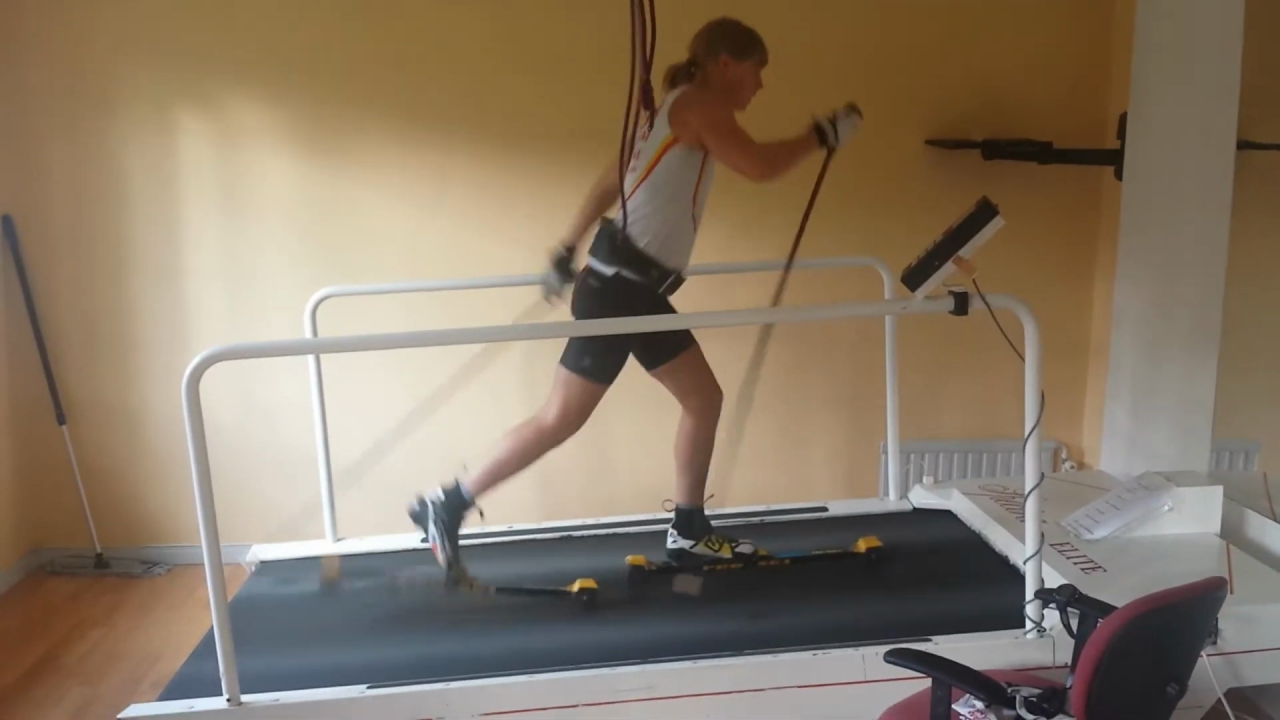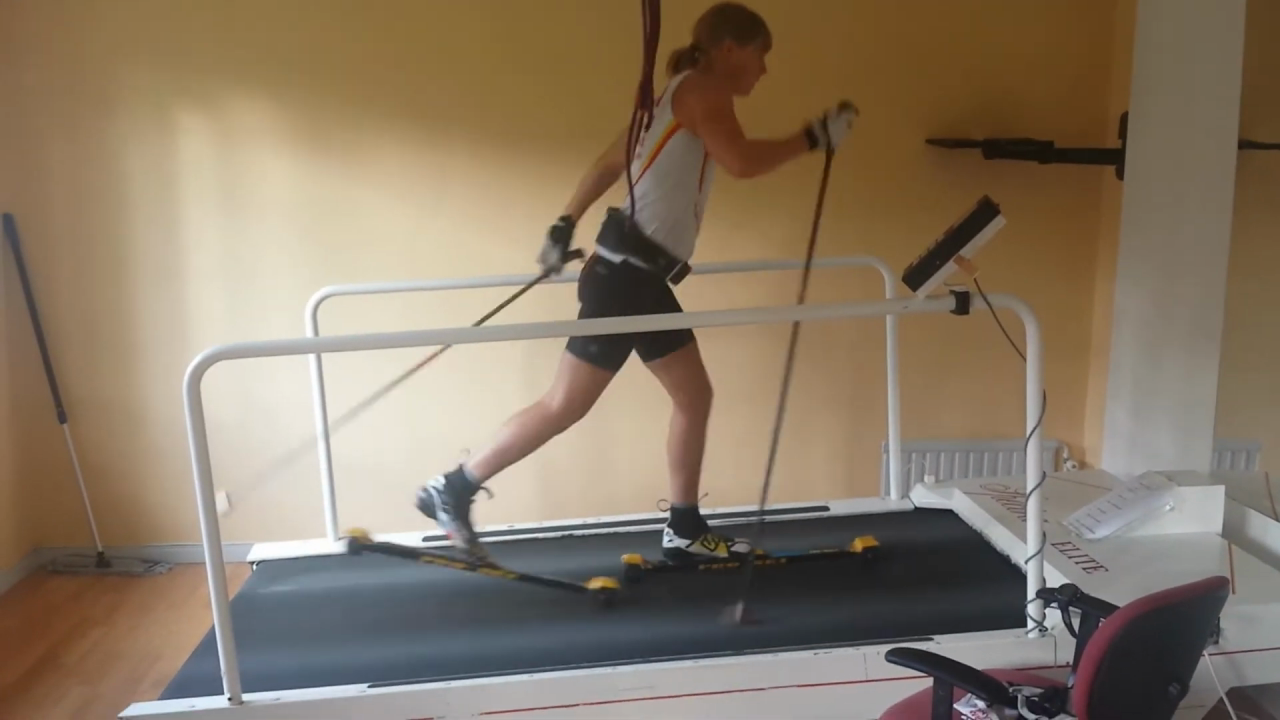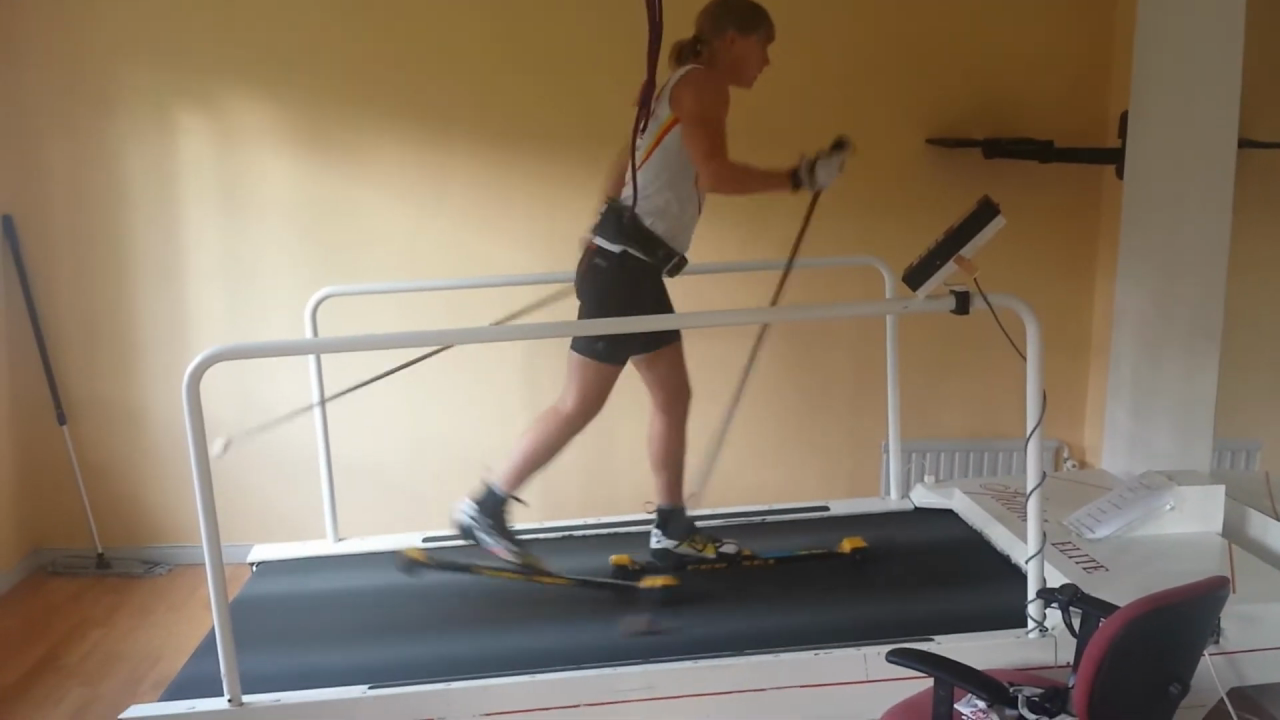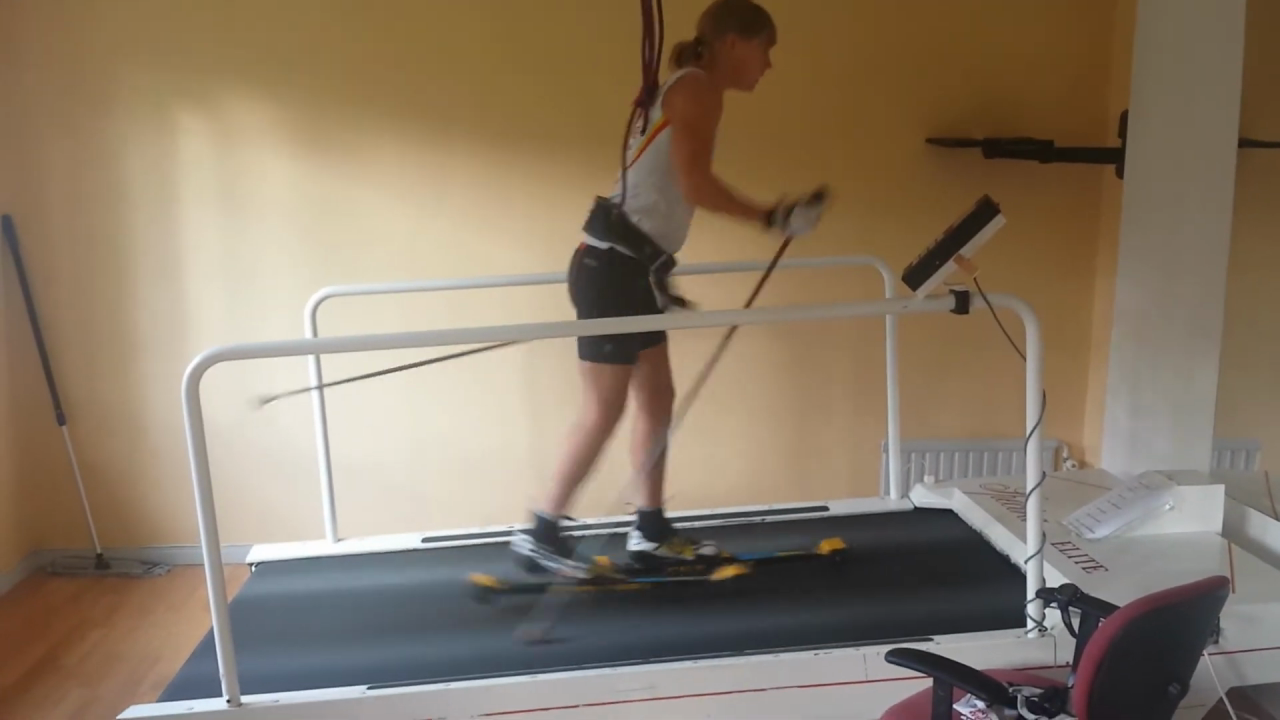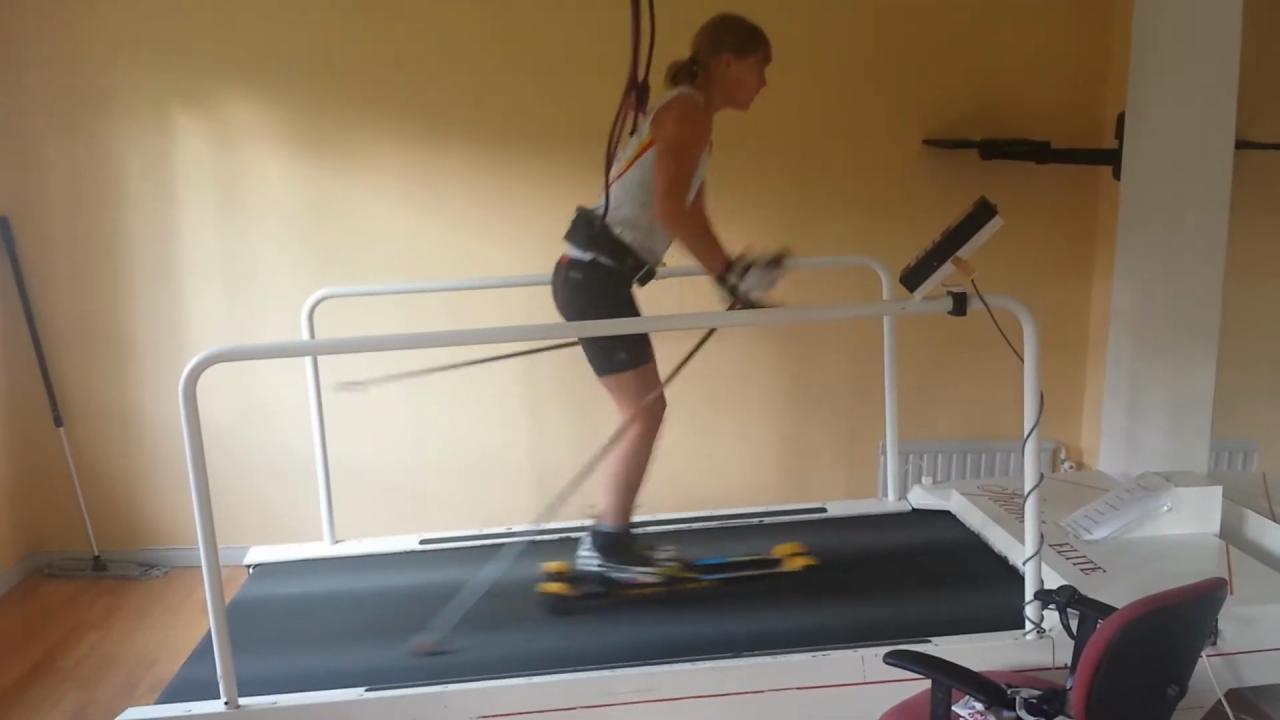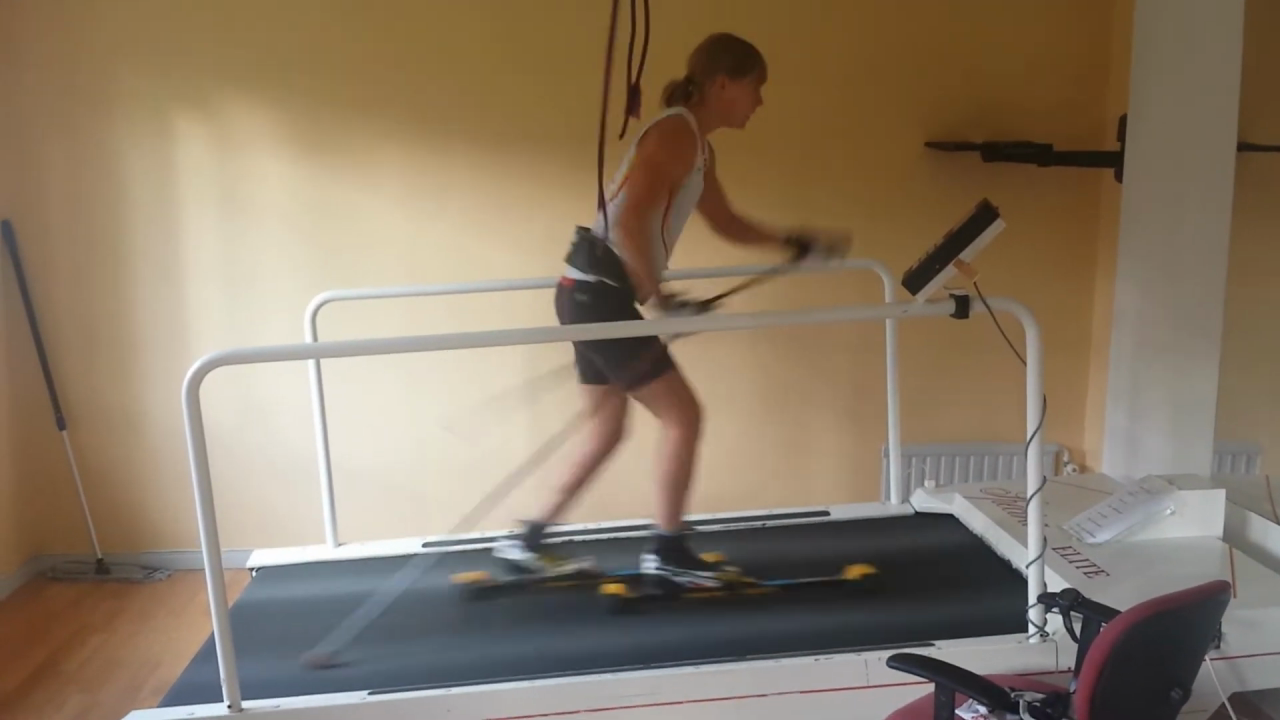
dt=0.1s
person 1, frame 1
left shoulder: (674, 116)
right shoulder: (699, 106)
left elbow: (607, 185)
right elbow: (756, 164)
left wrist: (568, 252)
right wrist: (823, 134)
left hip: (635, 288)
right hip: (617, 287)
left knee: (705, 398)
right knee: (560, 421)
left ankle: (688, 530)
right ankle: (445, 506)
person 1, frame 2
left shoulder: (682, 103)
right shoulder: (700, 89)
left elbow: (605, 164)
right elbow: (742, 161)
left wrist: (563, 228)
right wrist: (815, 136)
left hip: (643, 277)
right hip: (623, 275)
left knee: (695, 396)
right knee: (566, 406)
left ankle: (684, 529)
right ankle: (453, 489)
person 1, frame 3
left shoulder: (684, 95)
right shoulder: (701, 85)
left elbow: (625, 176)
right elbow: (716, 175)
right wrist: (798, 176)
left hip: (631, 265)
right hip: (621, 266)
left knee: (674, 398)
right knee: (580, 403)
left ankle: (672, 530)
right ankle: (485, 507)
person 1, frame 4
left shoulder: (687, 95)
right shoulder: (697, 90)
right elbow: (696, 186)
left wrist: (656, 273)
right wrist: (773, 216)
left hip: (628, 265)
right hip: (612, 264)
left knee: (657, 399)
right knee: (604, 411)
left ankle: (650, 530)
right ankle: (541, 532)
person 1, frame 5
left shoulder: (691, 119)
right shoulder: (686, 112)
left elbow: (689, 214)
right elbow: (667, 207)
left wrist: (732, 275)
right wrist: (725, 273)
left hip: (599, 275)
right hip: (593, 274)
left knee: (640, 413)
right knee: (645, 412)
left ankle: (612, 538)
right ankle: (605, 544)
person 1, frame 6
left shoulder: (695, 144)
right shoulder: (674, 134)
left elbow: (726, 223)
right elbow: (629, 222)
left wrist: (794, 243)
right wrist: (659, 297)
left hip: (601, 294)
right hip: (599, 295)
left knee: (607, 426)
right knee: (684, 418)
left ankle: (530, 539)
right ankle: (666, 551)
